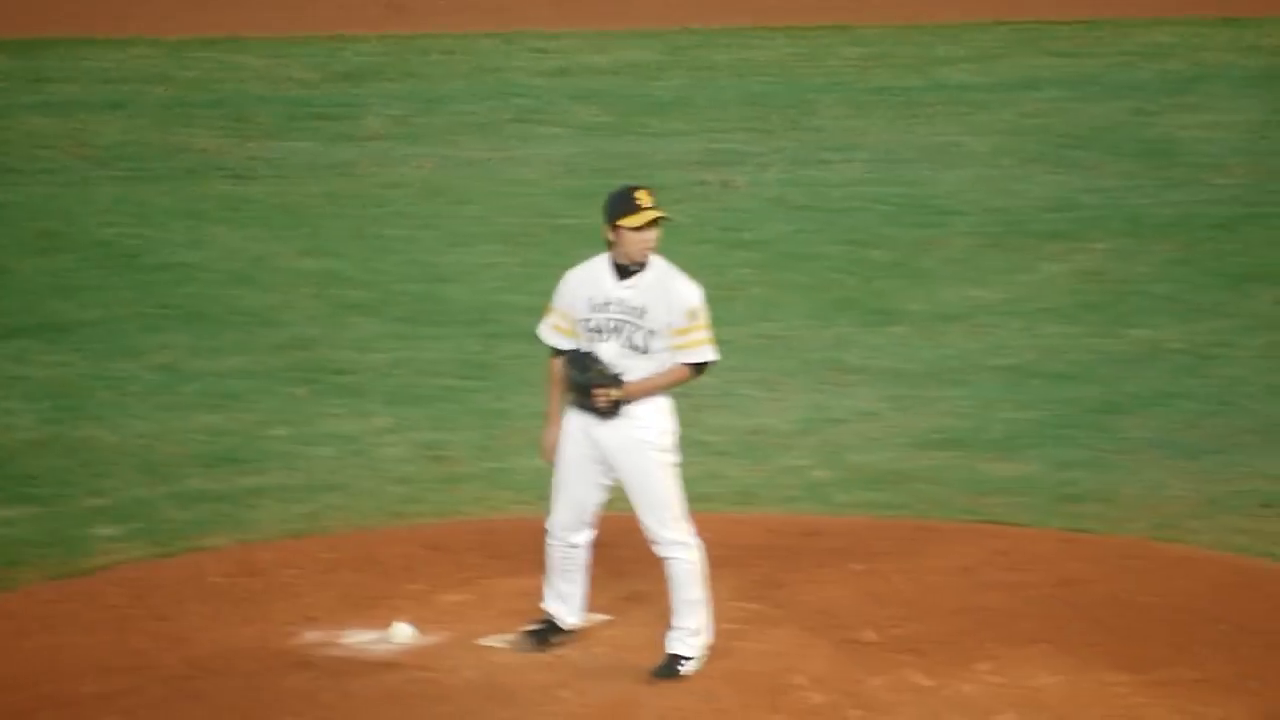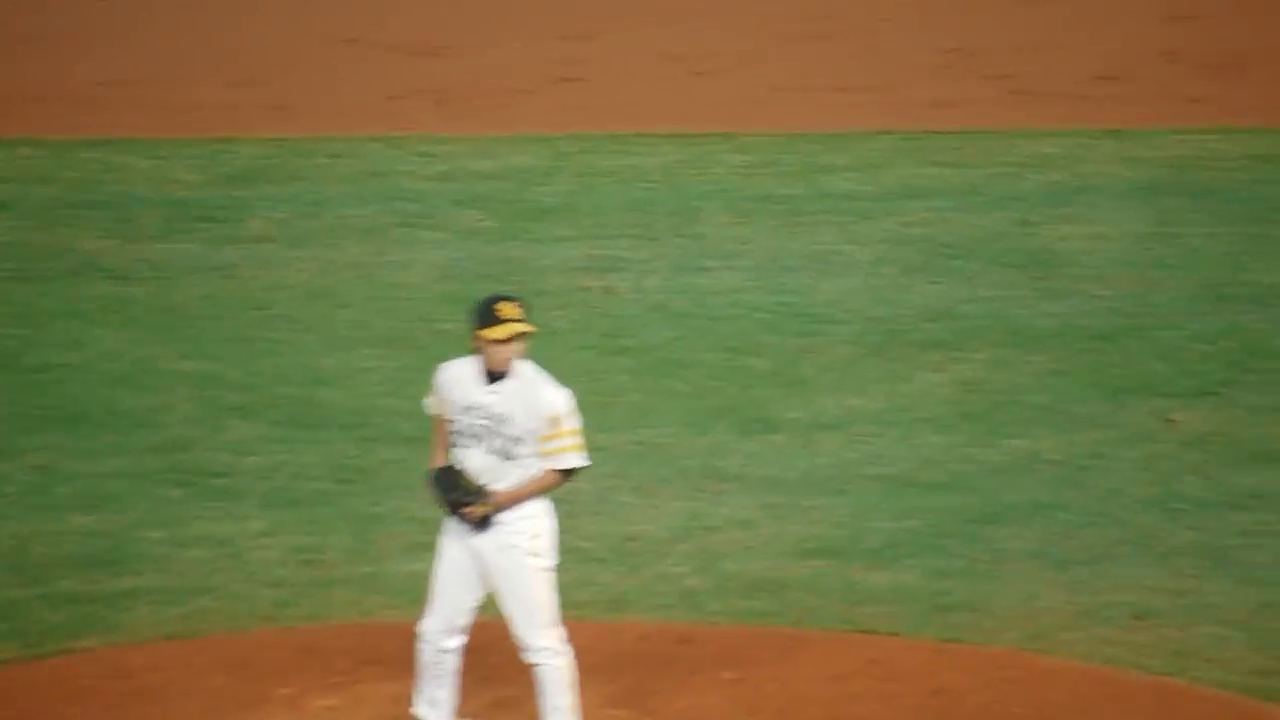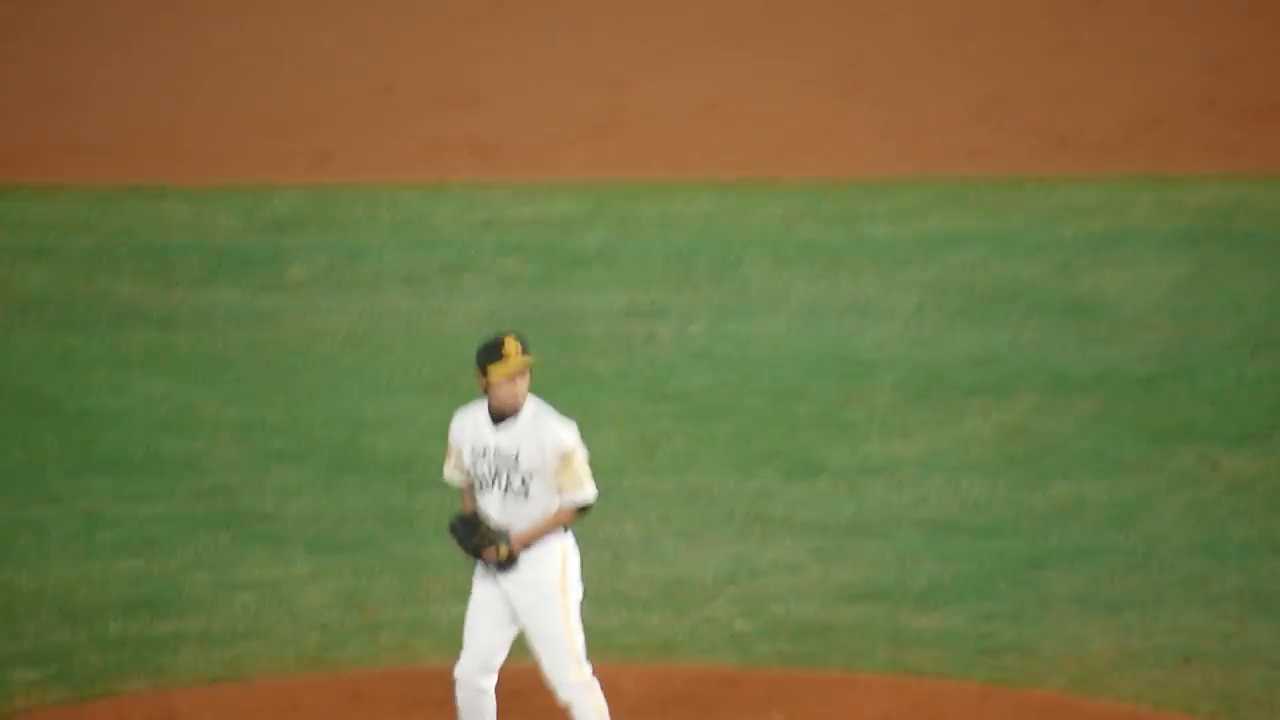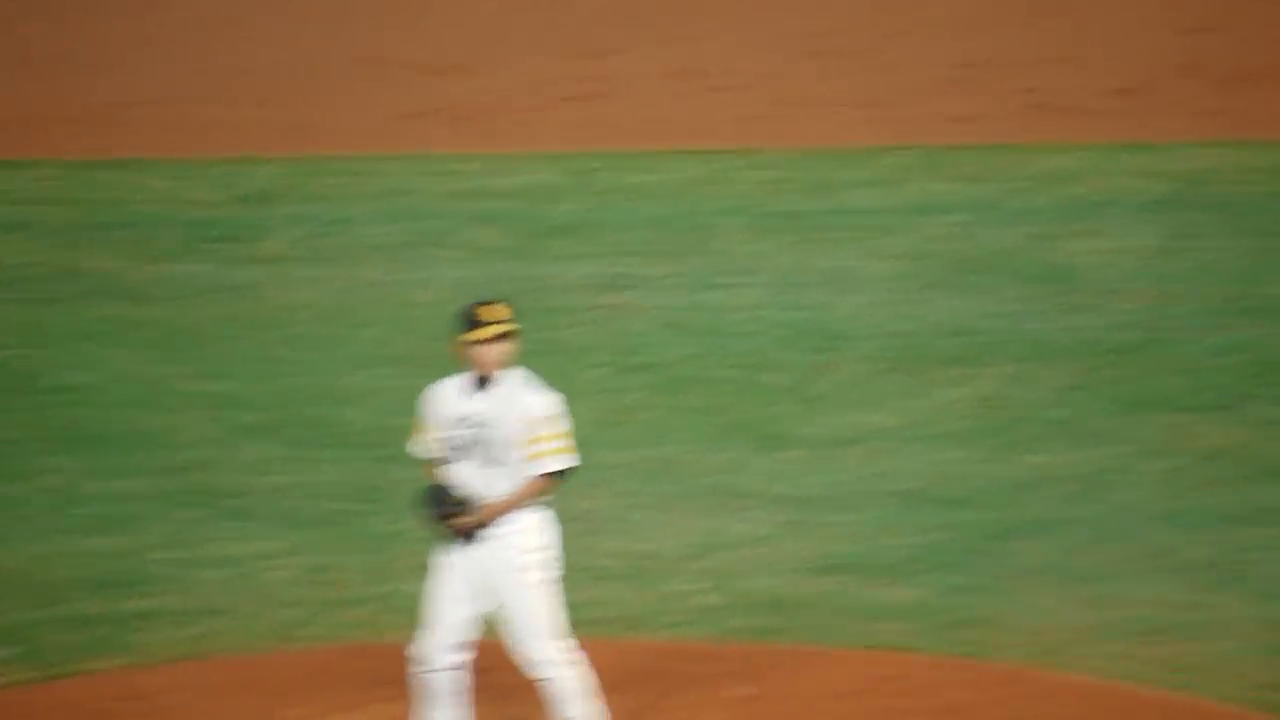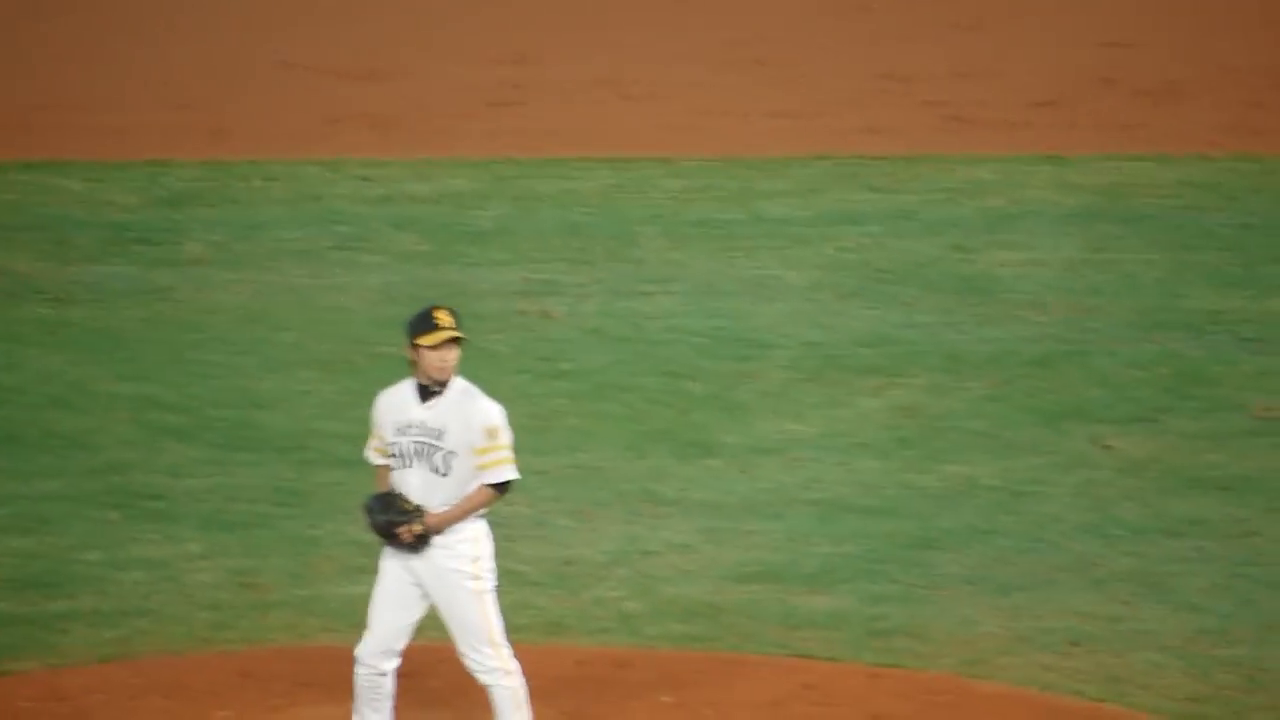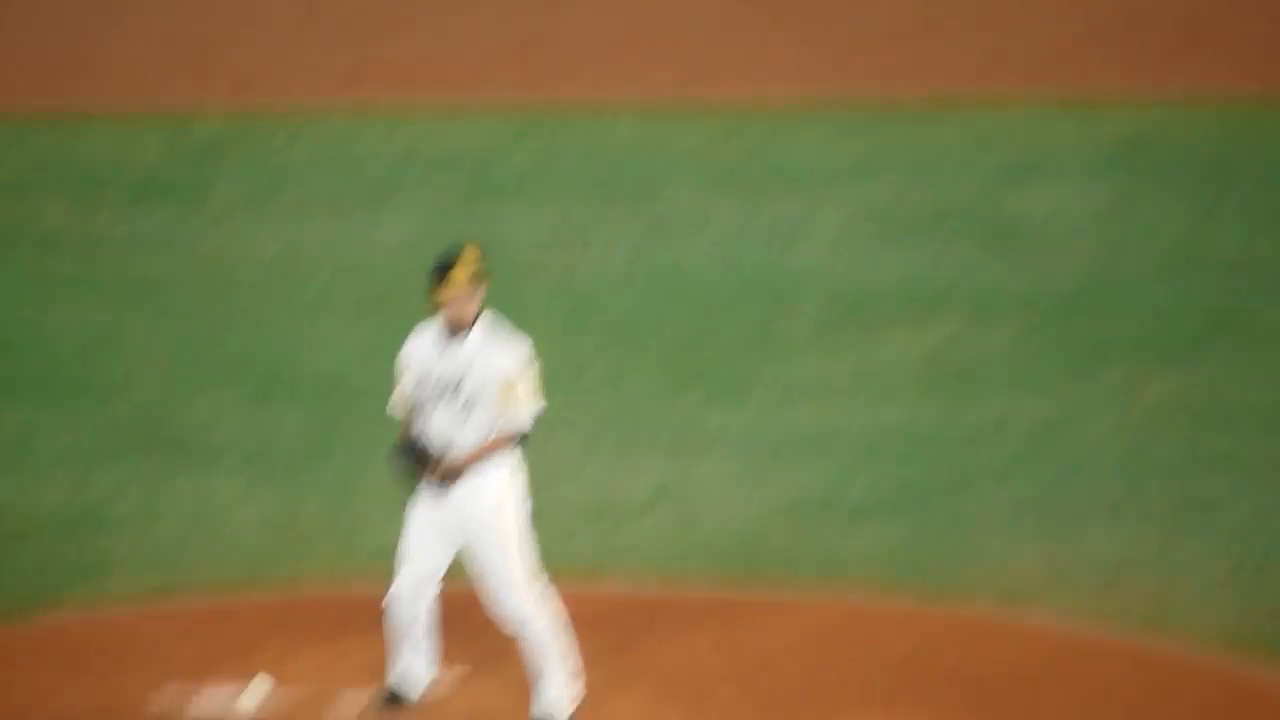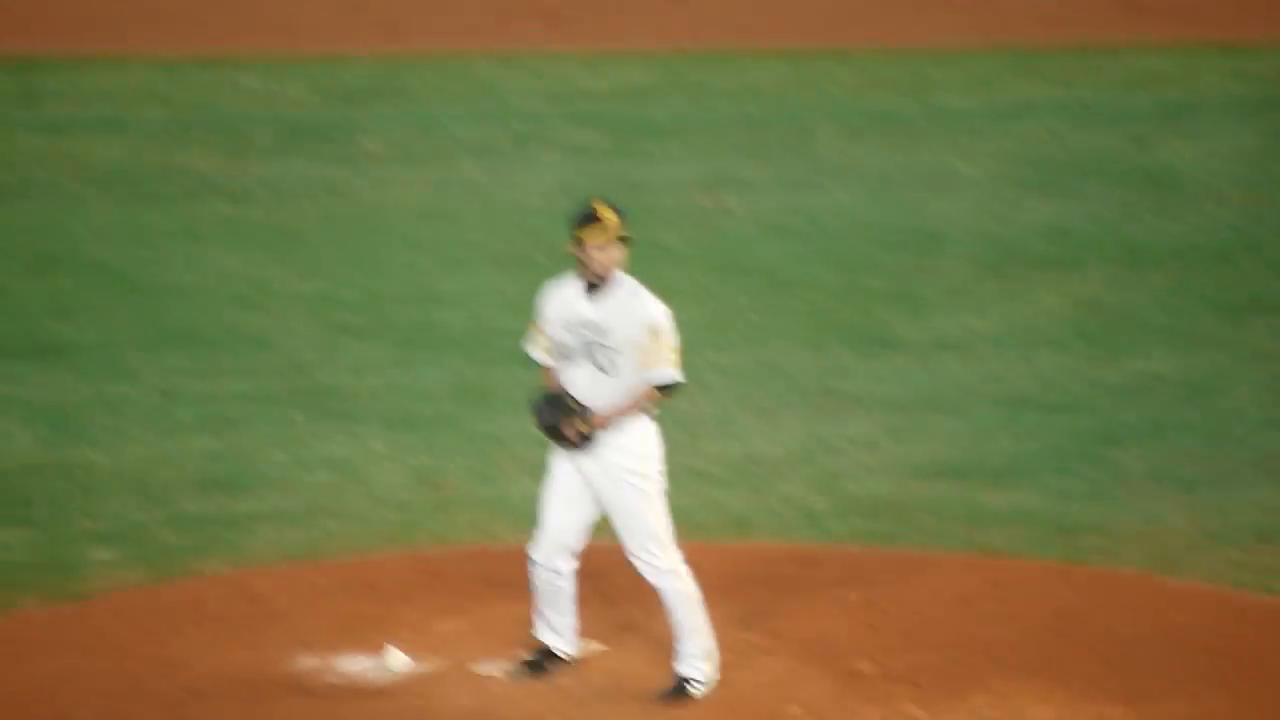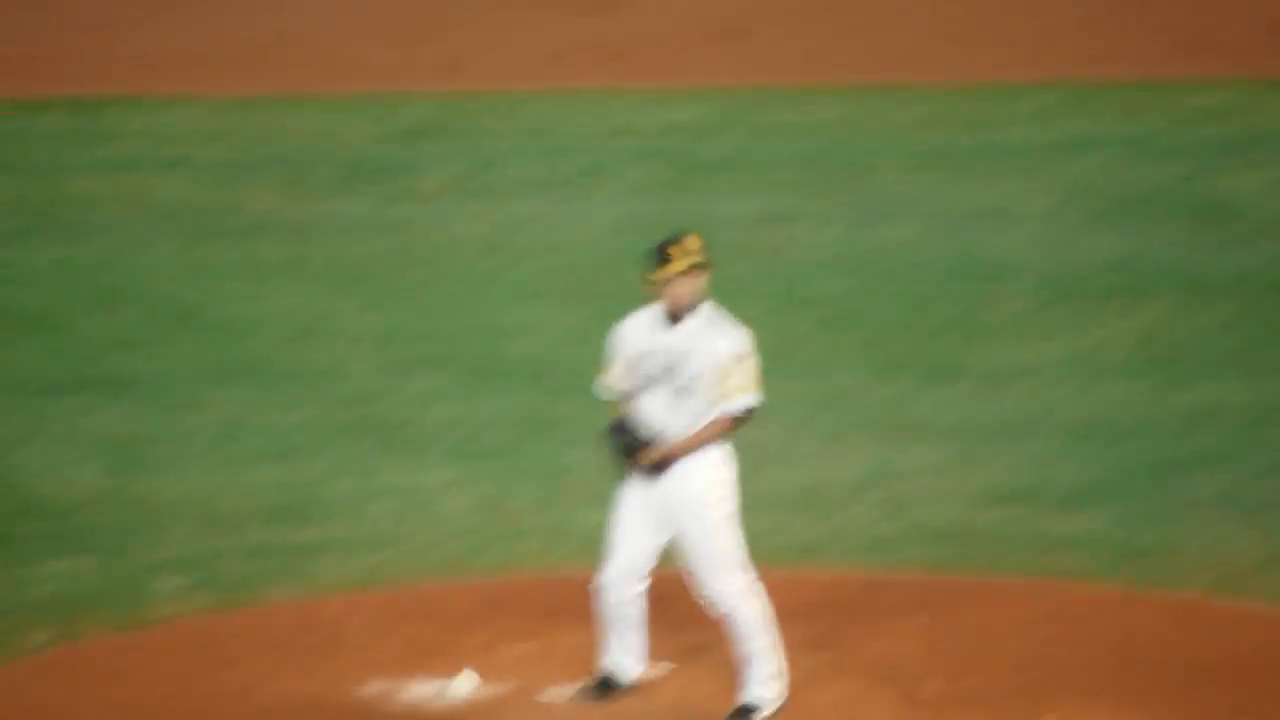
dt=0.3s
person 1, frame 1
left shoulder: (678, 289)
right shoulder: (578, 280)
left elbow: (694, 363)
right elbow: (561, 354)
left wrist: (629, 390)
right wrist: (554, 421)
left hip: (643, 421)
right hip: (582, 420)
left knee: (671, 533)
right knee: (565, 525)
left ankle: (688, 641)
right ankle: (562, 617)
person 1, frame 2
left shoulder: (545, 395)
right shoulder: (450, 376)
left elbow: (564, 468)
left wrist: (497, 500)
right wrist: (437, 464)
left hip: (517, 525)
right hip: (463, 525)
left knee: (541, 638)
right knee: (438, 630)
person 1, frame 3
left shoulder: (554, 431)
right shoulder: (463, 424)
left elbow: (578, 503)
left wrist: (518, 543)
left hip: (544, 563)
right hip: (493, 565)
left knee: (569, 675)
right knee: (472, 673)
person 1, frame 4
left shoulder: (532, 400)
right shoulder: (438, 397)
left elbow: (553, 472)
left wrist: (489, 512)
left hip: (515, 537)
right hip: (461, 540)
left knee: (545, 652)
right knee: (436, 649)
person 1, frame 5
left shoulder: (480, 410)
right shoulder: (389, 402)
left elbow: (497, 483)
left wrist: (437, 521)
left hip: (457, 544)
right hip: (402, 545)
left knee: (489, 658)
right knee: (373, 654)
person 1, frame 6
left shoulder: (505, 351)
right shoulder: (416, 346)
left elbow: (518, 425)
left wrist: (461, 462)
right wrist: (418, 451)
left hip: (488, 483)
right hip: (434, 487)
left knee: (517, 594)
right knee: (407, 590)
right ankle: (409, 678)
person 1, frame 7
left shoulder: (645, 308)
right shoulder: (555, 297)
left elbow: (663, 383)
left wrist: (603, 419)
left hip: (626, 443)
right hip: (572, 445)
left knee: (657, 558)
right knee: (549, 552)
left ankle: (697, 665)
right ankle: (557, 644)
person 1, frame 8
left shoulder: (725, 338)
right shoulder: (630, 330)
left elbow: (737, 412)
left wrist: (676, 448)
left hip: (699, 471)
right hip: (645, 472)
left knee: (728, 584)
right knee: (618, 577)
right ankle: (622, 668)
